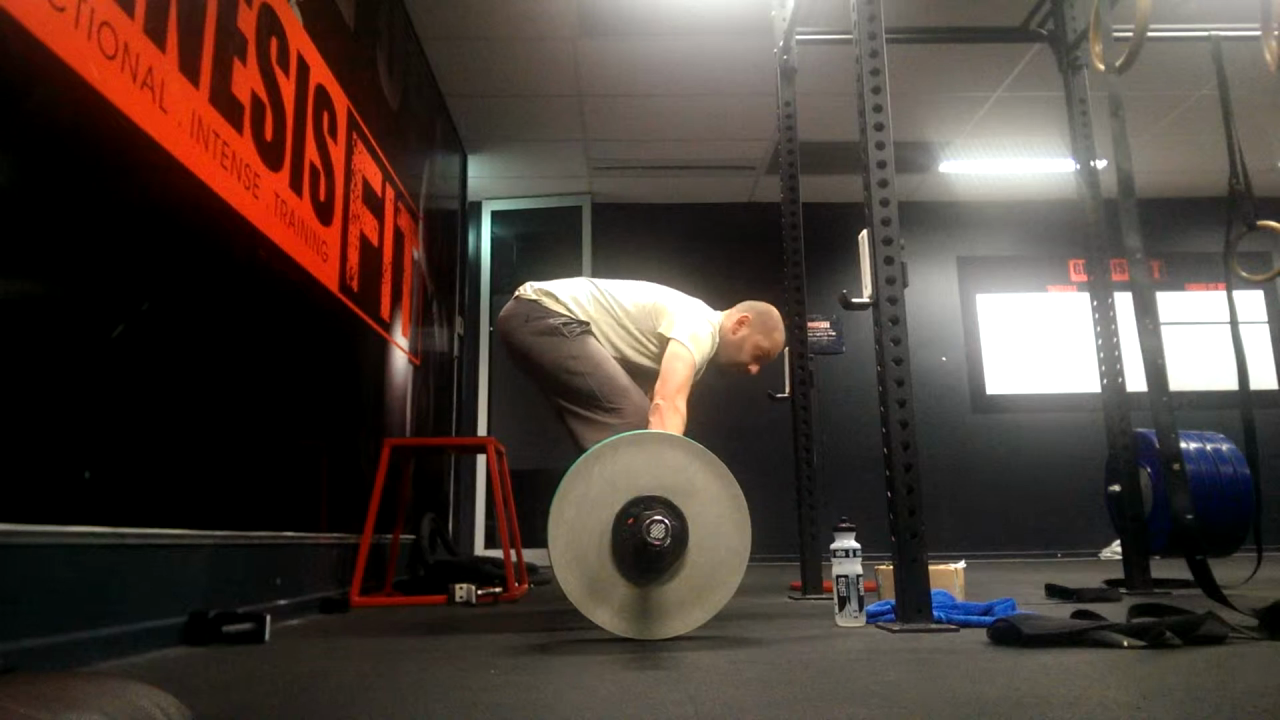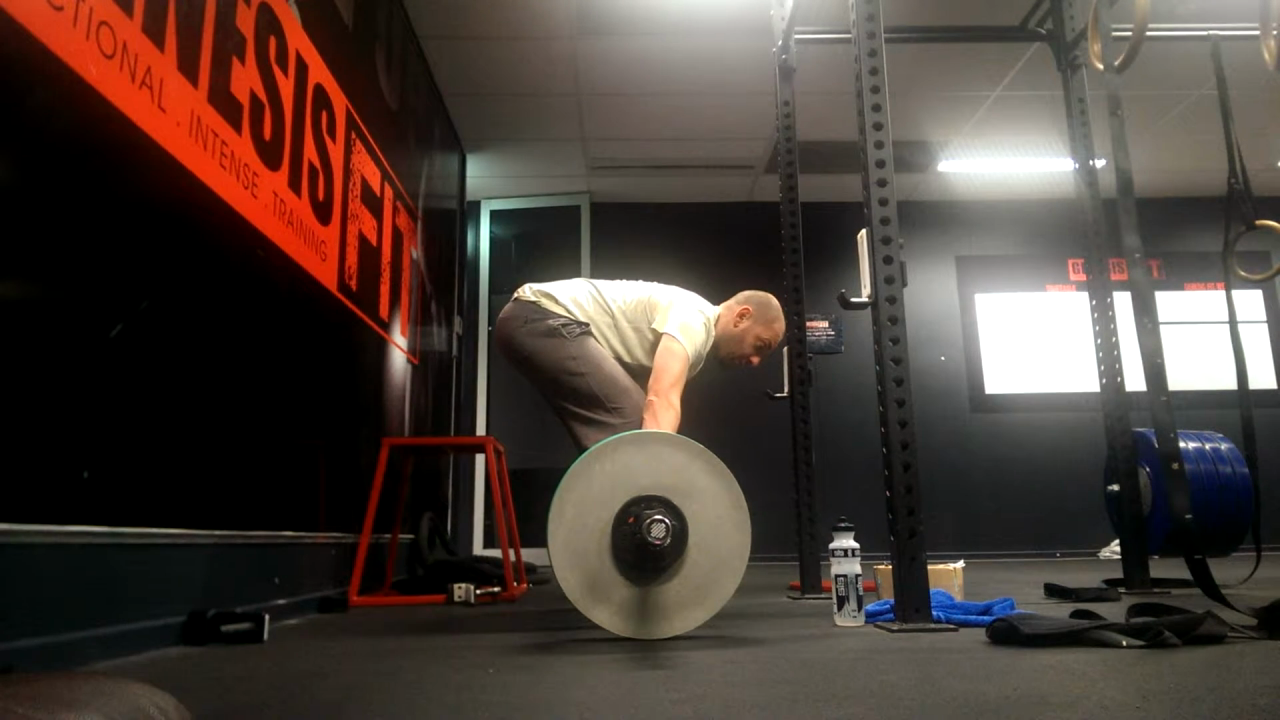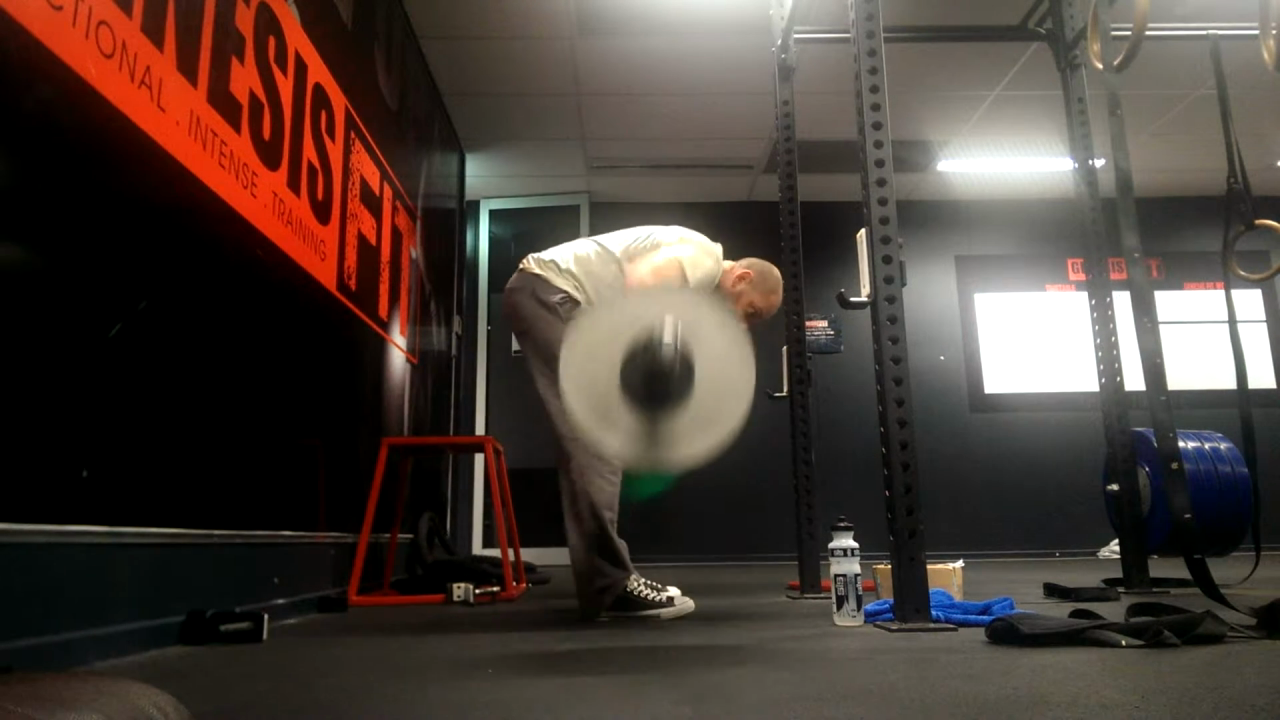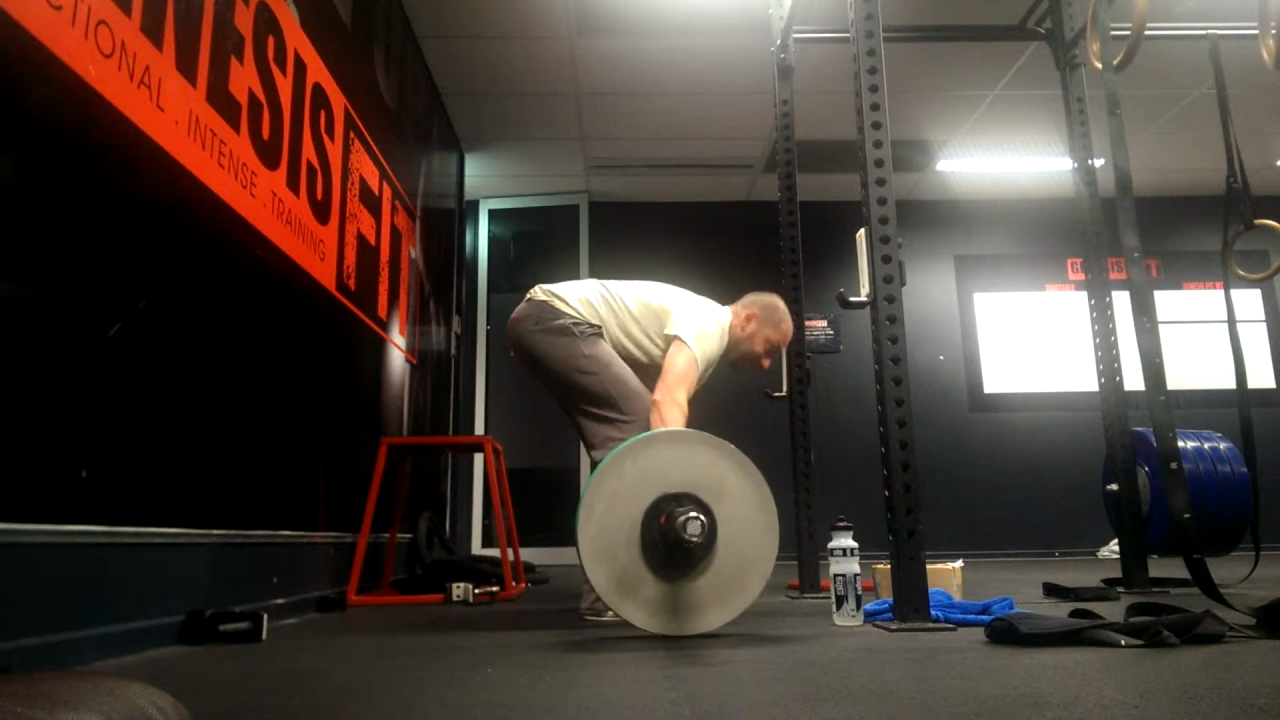
dt=1s
person 1, frame 1
left shoulder: (687, 354)
right shoulder: (699, 326)
left elbow: (658, 409)
right elbow: (667, 406)
left hip: (533, 318)
right hip: (541, 314)
left knee: (628, 424)
right knee: (628, 424)
person 1, frame 2
left shoulder: (693, 341)
right shoulder: (694, 318)
left elbow: (655, 402)
right elbow: (661, 401)
left hip: (530, 320)
right hip: (540, 317)
left knee: (625, 424)
right knee: (628, 424)
person 1, frame 3
left shoulder: (692, 274)
right shoulder: (703, 257)
right elbow: (640, 280)
left hip: (540, 292)
right hip: (547, 288)
left ankle: (604, 579)
right ankle: (608, 587)
person 1, frame 4
left shoulder: (704, 337)
right shoulder: (710, 324)
left elbow: (661, 401)
right elbow: (667, 401)
left hip: (540, 321)
right hip: (552, 317)
left knee: (629, 433)
right knee: (637, 429)
